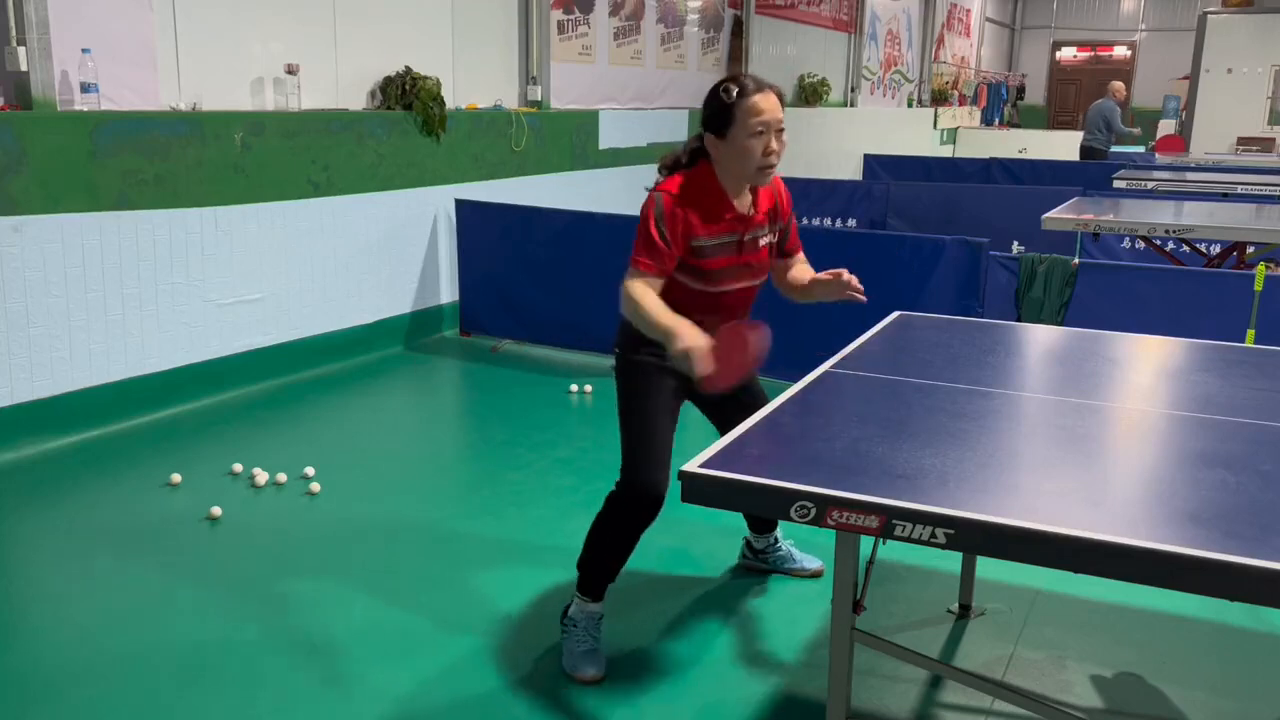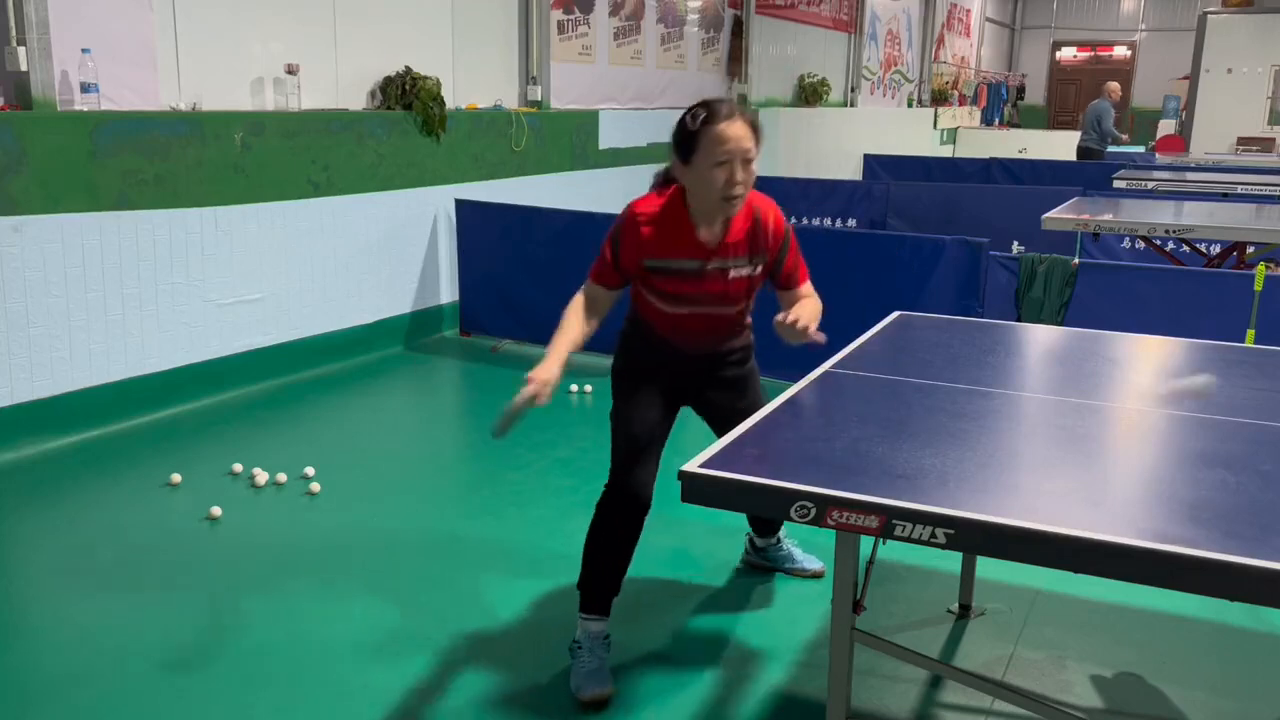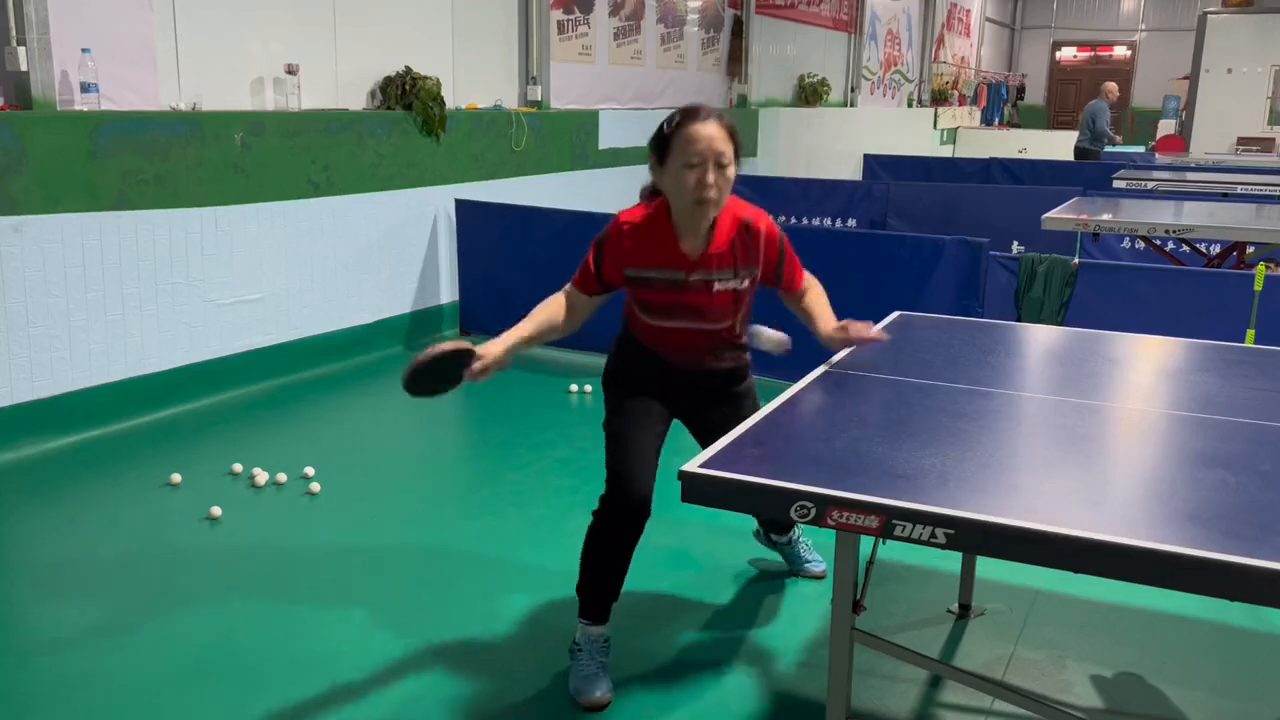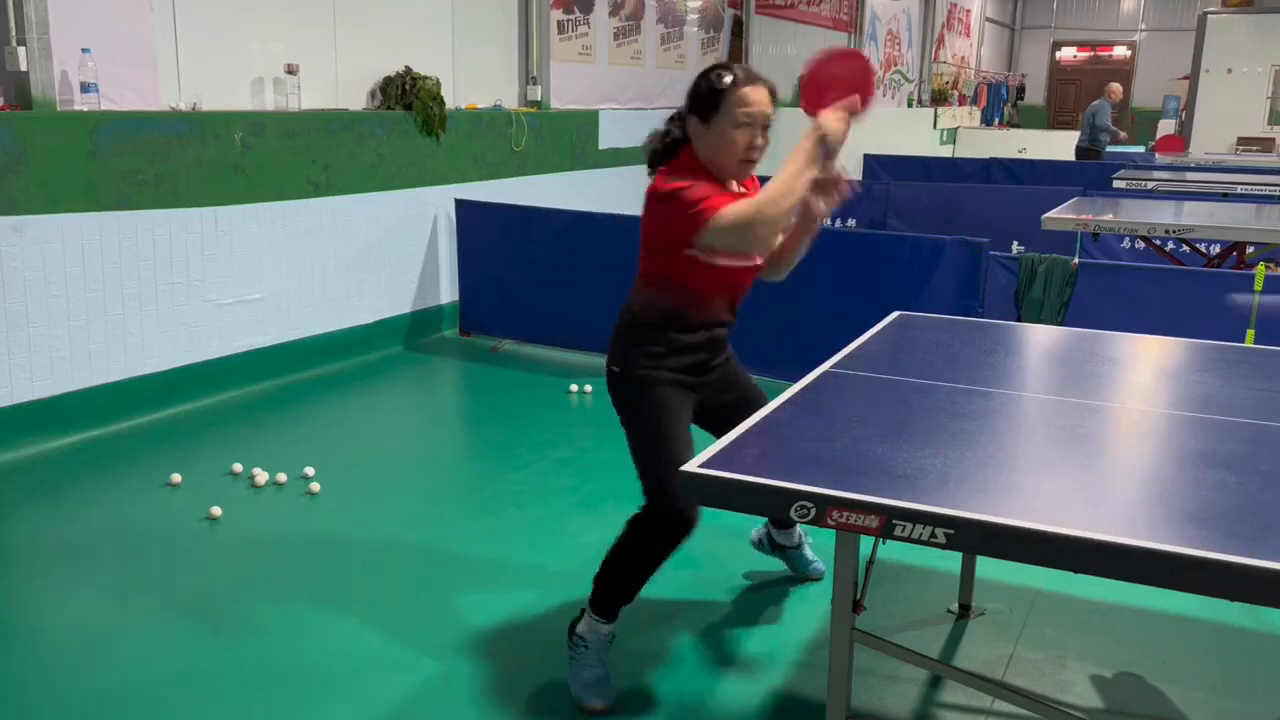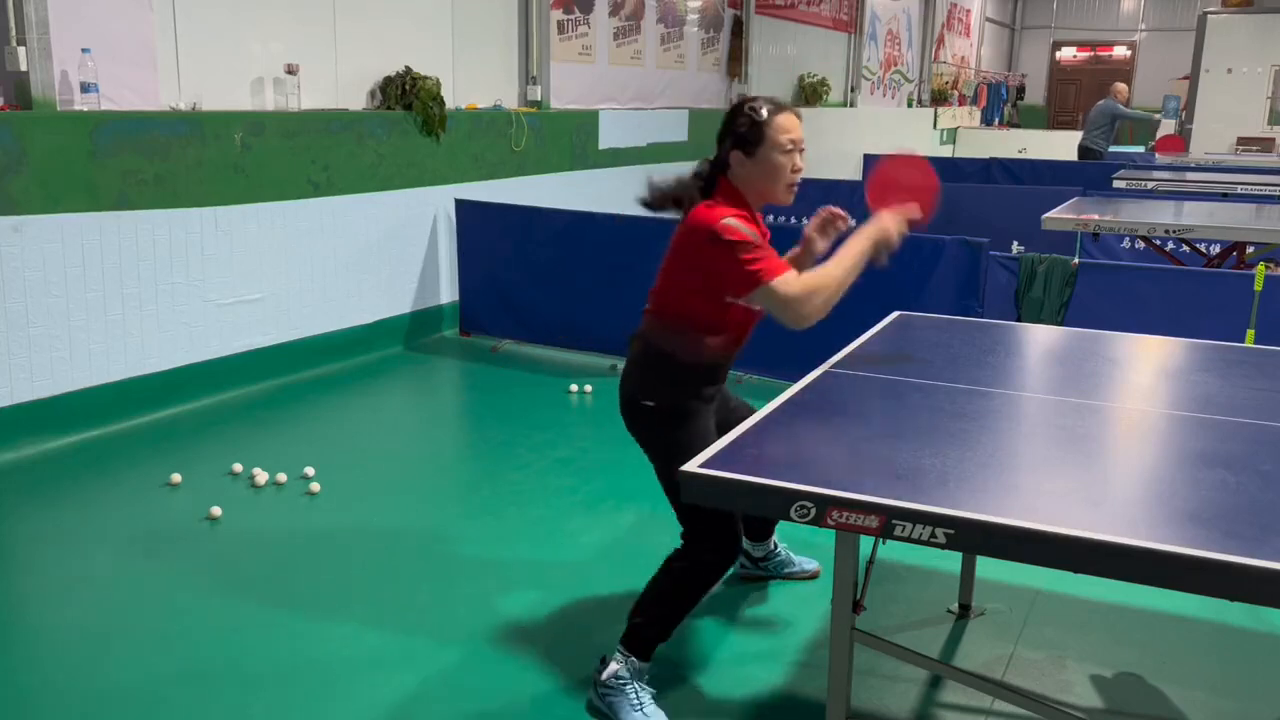
dt=0.2s
person 1, frame 1
left shoulder: (774, 197)
right shoulder: (672, 201)
left elbow: (791, 274)
right elbow: (635, 294)
left wrist: (822, 284)
right wrist: (679, 335)
left hip: (723, 348)
right hip: (656, 351)
right knee: (643, 487)
left ankle: (762, 543)
right ankle: (583, 613)
person 1, frame 2
left shoulder: (766, 221)
right shoulder: (640, 222)
left elbow: (803, 293)
right elbow: (593, 300)
left wrist: (803, 316)
right wrist: (553, 362)
left hip: (727, 364)
right hip: (650, 364)
right knee: (629, 492)
left ankle: (766, 543)
right ankle: (591, 633)
person 1, frame 3
left shoulder: (755, 230)
right shoulder: (628, 233)
left elbow: (803, 289)
right elbow: (573, 302)
left wrist: (831, 327)
right wrist: (504, 344)
left hip: (722, 379)
right hip: (643, 378)
right knee: (628, 499)
left ankle: (782, 536)
right ankle: (591, 639)
person 1, frame 4
left shoulder: (744, 185)
right shoulder: (676, 189)
left elbow: (770, 265)
right elbow: (749, 225)
left wrist: (811, 211)
right wrist: (814, 147)
left hip: (711, 355)
right hip: (652, 364)
right knee: (674, 509)
left ankle: (782, 536)
right ankle: (593, 632)
person 1, frame 5
left shoulder: (740, 214)
right shoulder: (722, 229)
left elbow: (776, 289)
right elbow: (801, 308)
left wrist: (817, 243)
right wrist: (870, 237)
left hip: (697, 385)
right hip: (665, 395)
right knee: (713, 539)
left ankle: (760, 551)
